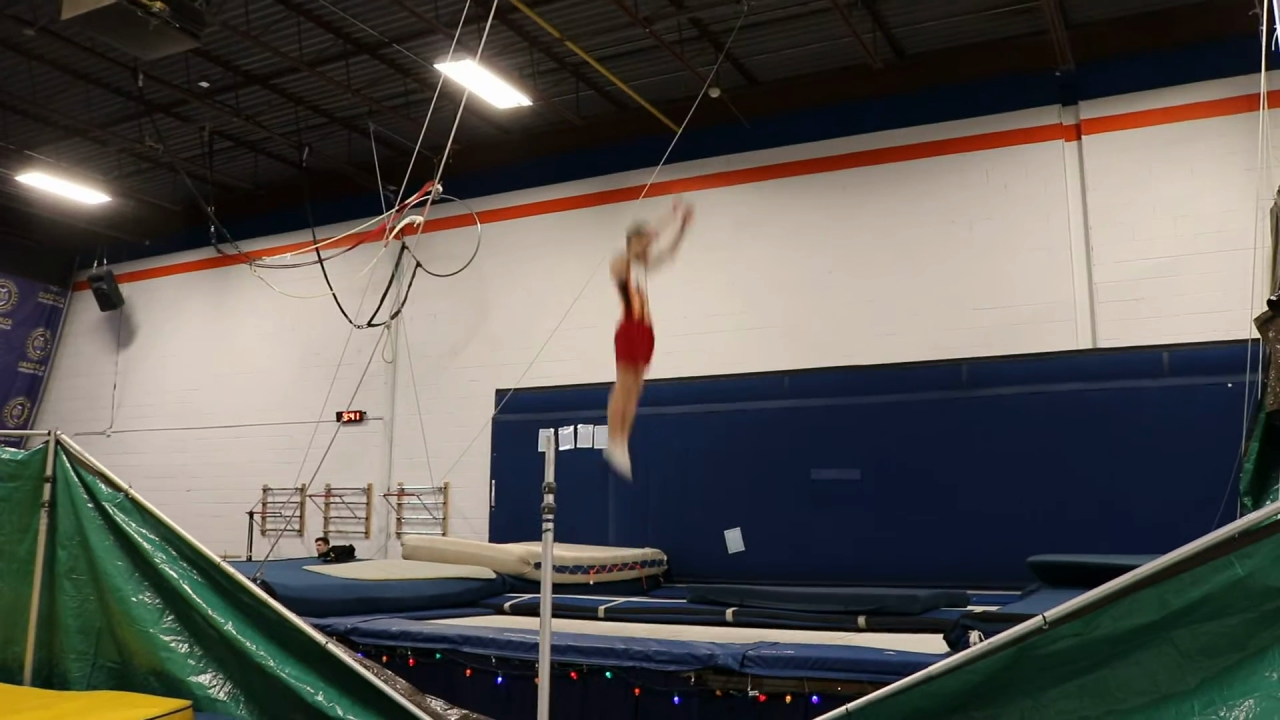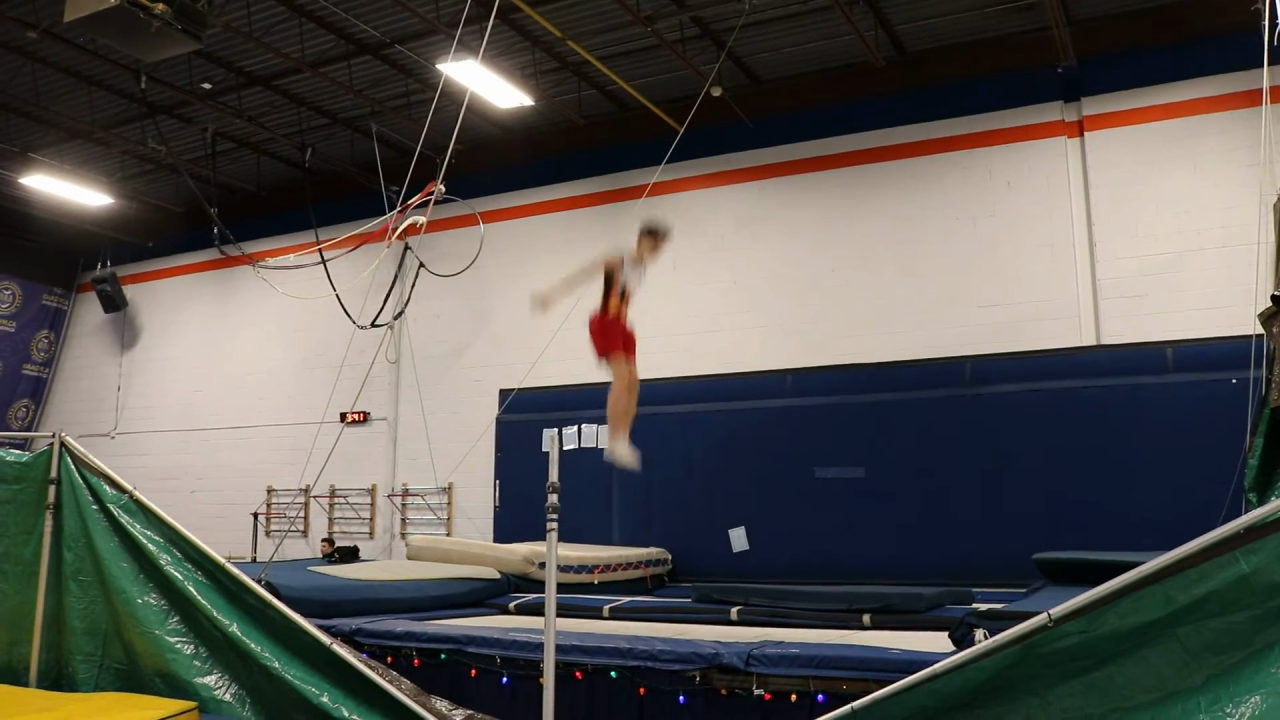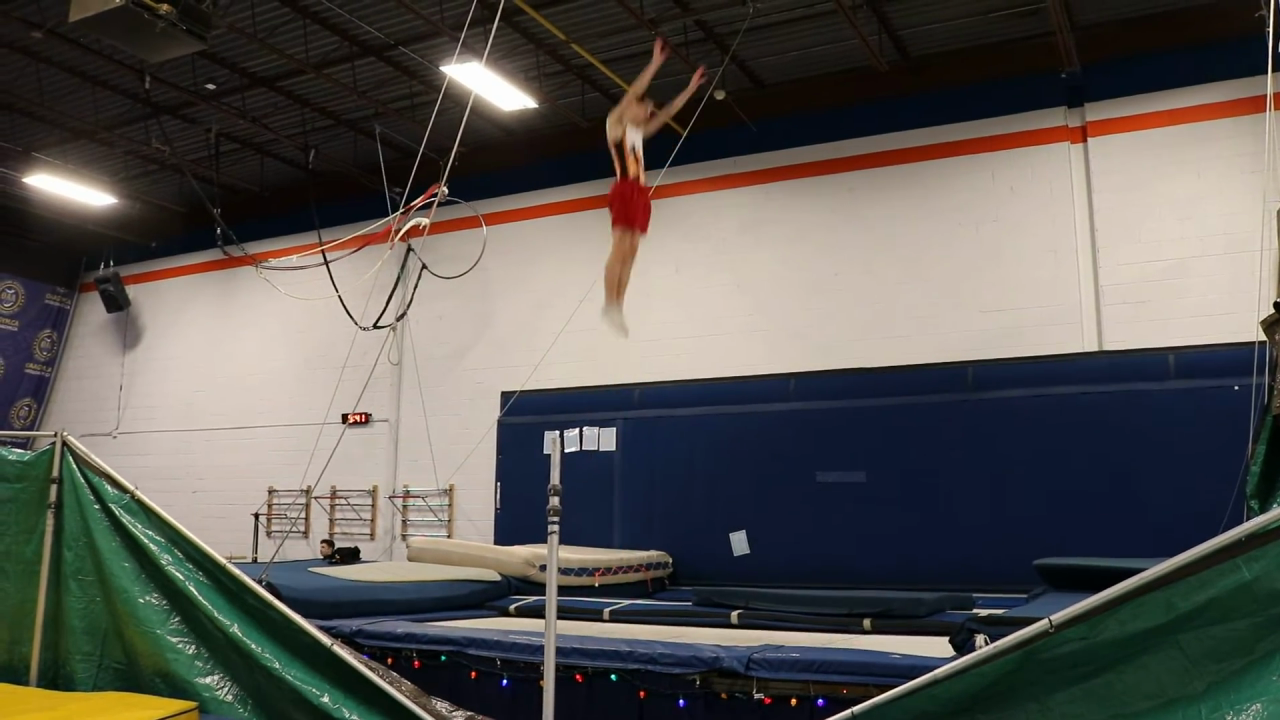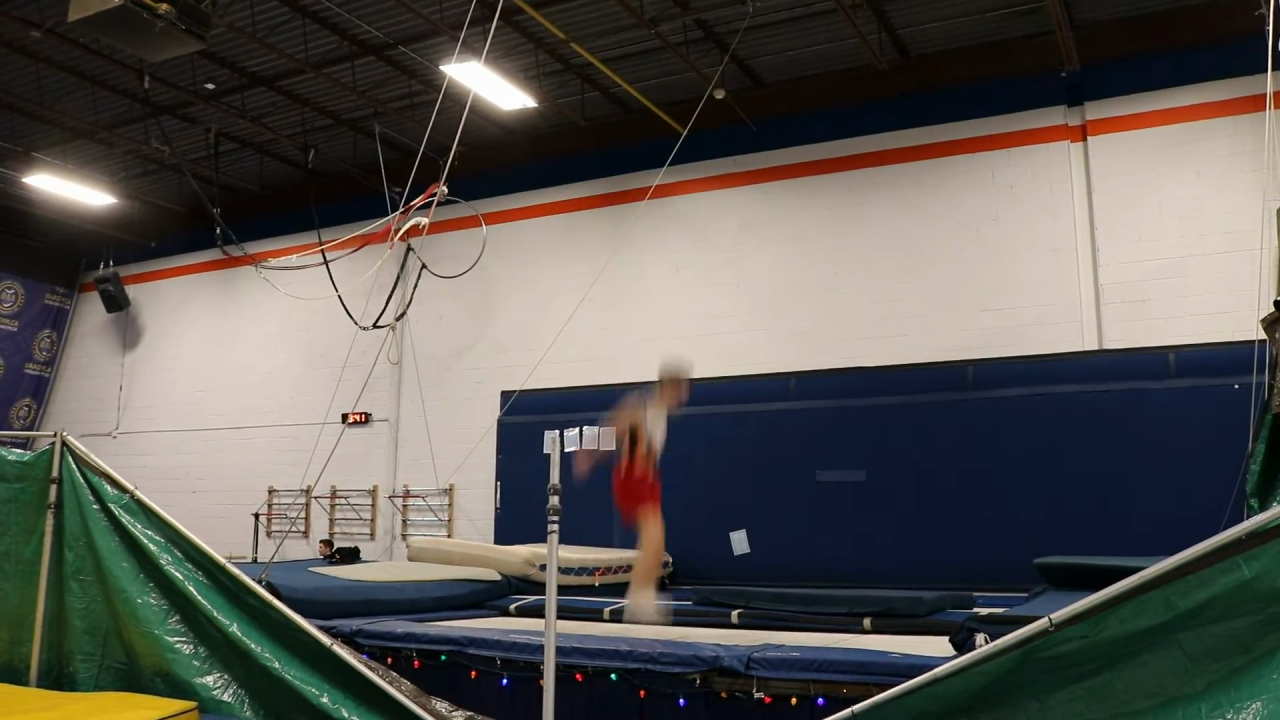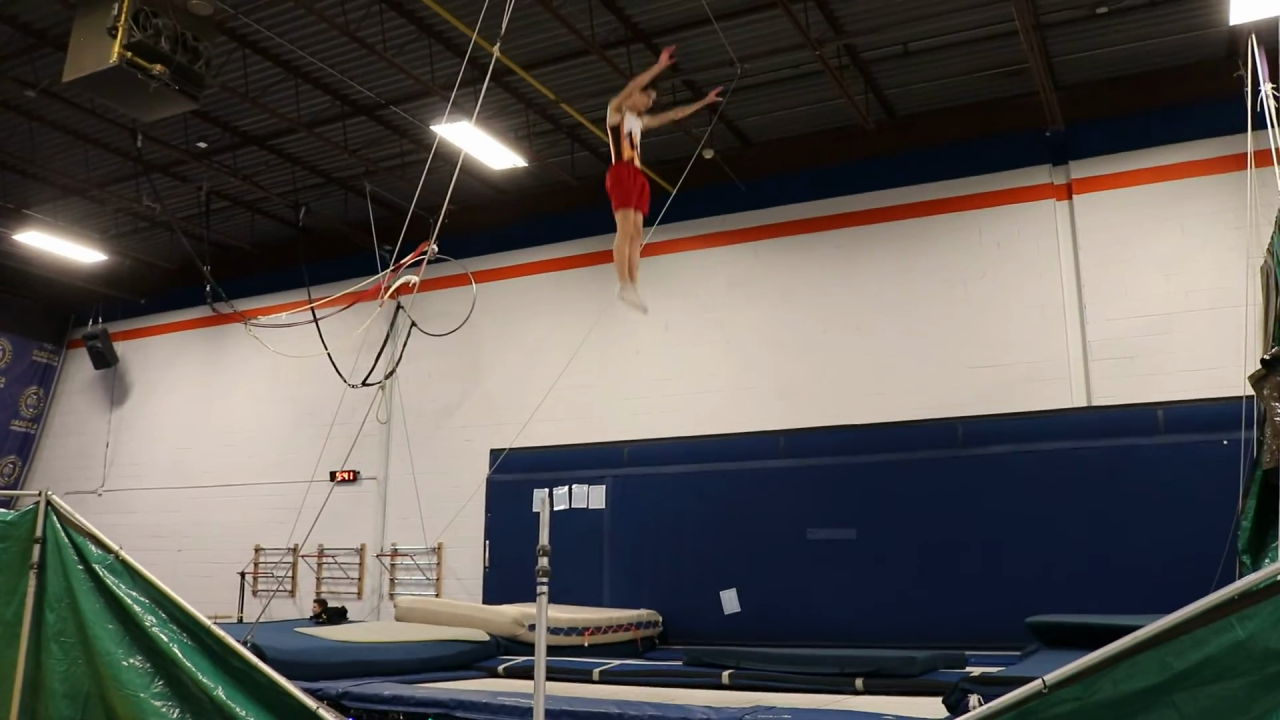
dt=1s
person 1, frame 1
left shoulder: (641, 266)
right shoulder: (622, 264)
left elbow: (669, 252)
left wrist: (682, 225)
right wrist: (670, 219)
left hip: (644, 330)
right hip: (631, 330)
left knee: (635, 389)
right knee: (623, 387)
left ankle: (622, 443)
right ankle: (614, 441)
person 1, frame 2
left shoulder: (642, 266)
right shoulder: (617, 260)
right elbow: (582, 274)
right wrist: (552, 293)
left hip: (621, 326)
right hip: (605, 324)
left knee: (633, 382)
right knee: (622, 378)
left ankle: (622, 441)
right ankle: (616, 441)
person 1, frame 3
left shoulder: (638, 131)
right shoulder: (616, 123)
left elbow: (668, 113)
right elbow: (632, 93)
left wrist: (691, 88)
right wrist: (654, 63)
left hip: (640, 193)
right hip: (625, 192)
left knee: (630, 253)
right knee: (620, 250)
left ankle: (617, 306)
right ankle: (610, 305)
person 1, frame 4
left shoulder: (661, 413)
right shoulder: (637, 410)
right elbow: (610, 430)
right wrist: (587, 458)
left hip: (647, 481)
right hip: (631, 480)
left knee: (655, 539)
right knee: (653, 537)
left ankle: (642, 597)
right ankle: (639, 597)
person 1, frame 5
left shoulder: (640, 120)
right shoulder: (616, 109)
left elbow: (673, 115)
right elbow: (631, 87)
left wrist: (703, 102)
right wrist: (659, 66)
left hip: (638, 176)
right hip: (622, 174)
left knee: (636, 234)
right knee: (625, 230)
left ankle: (632, 287)
right ankle: (625, 285)
